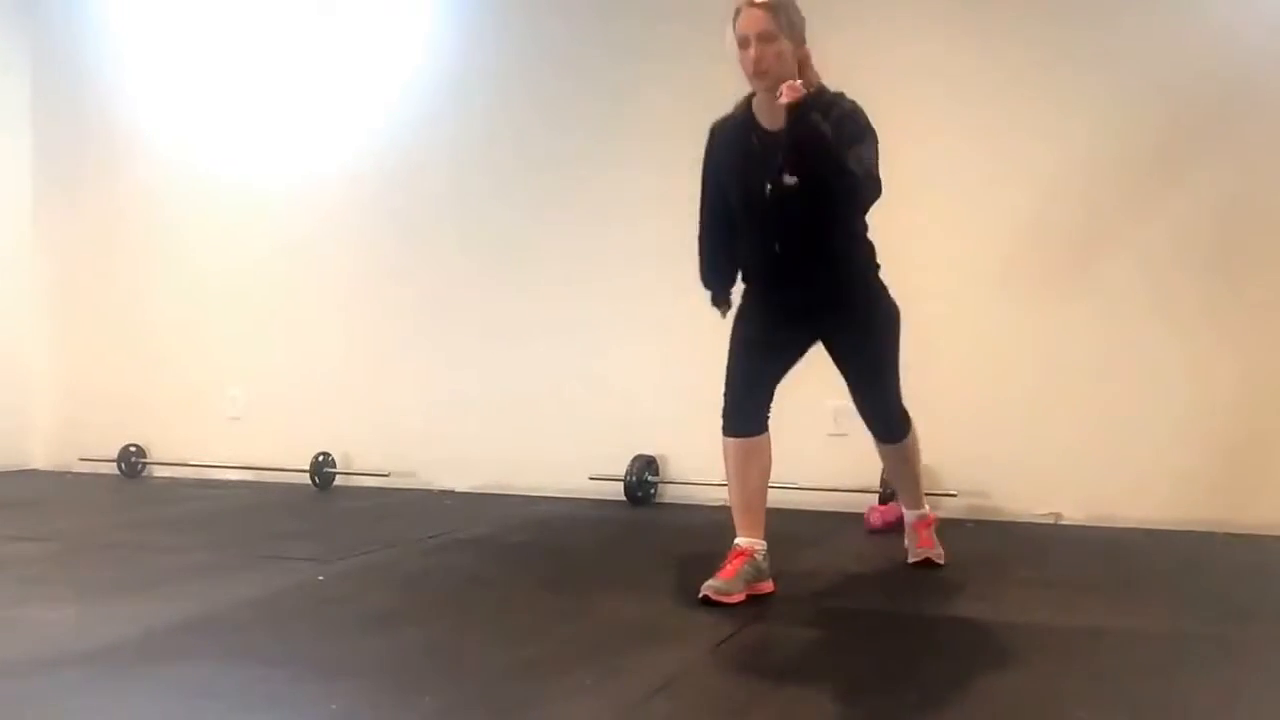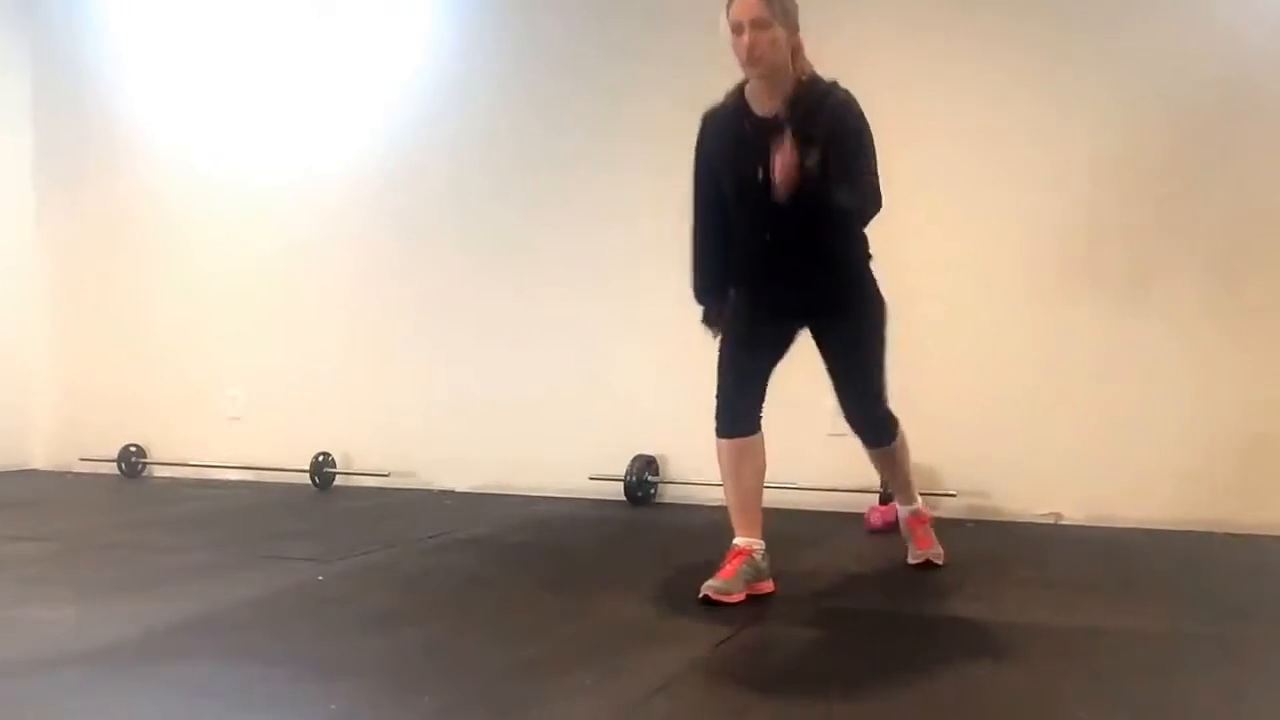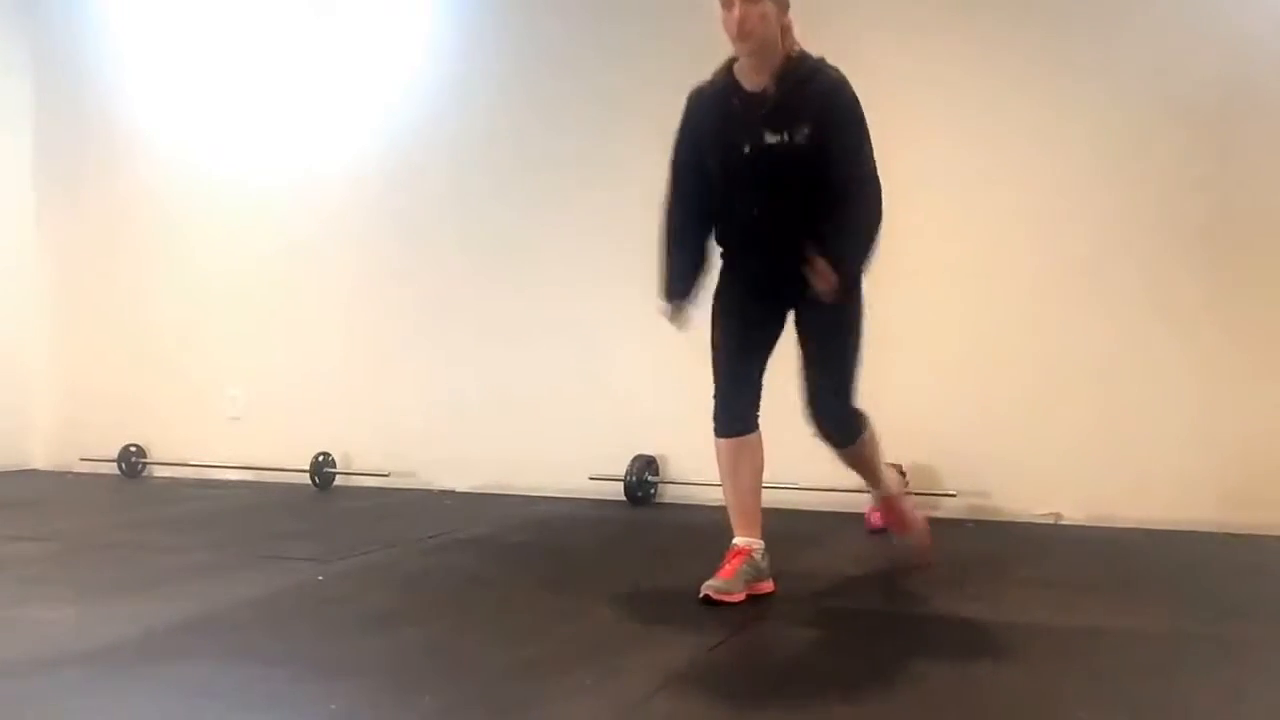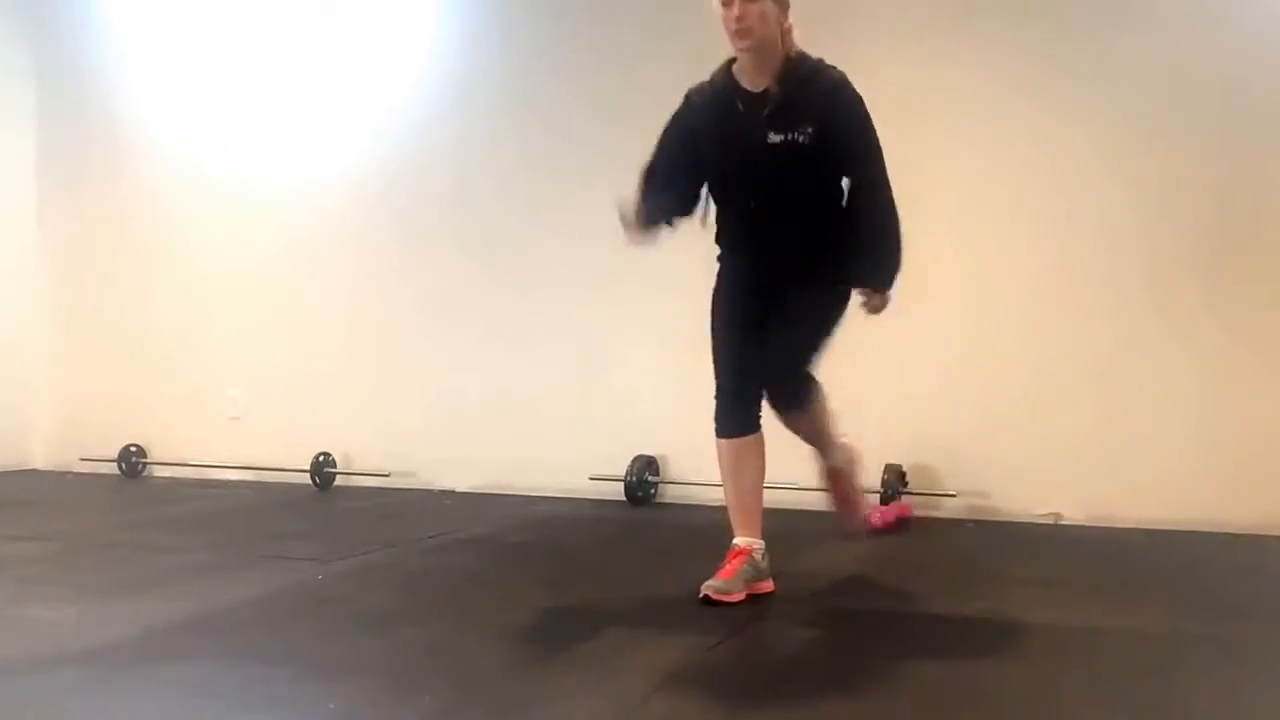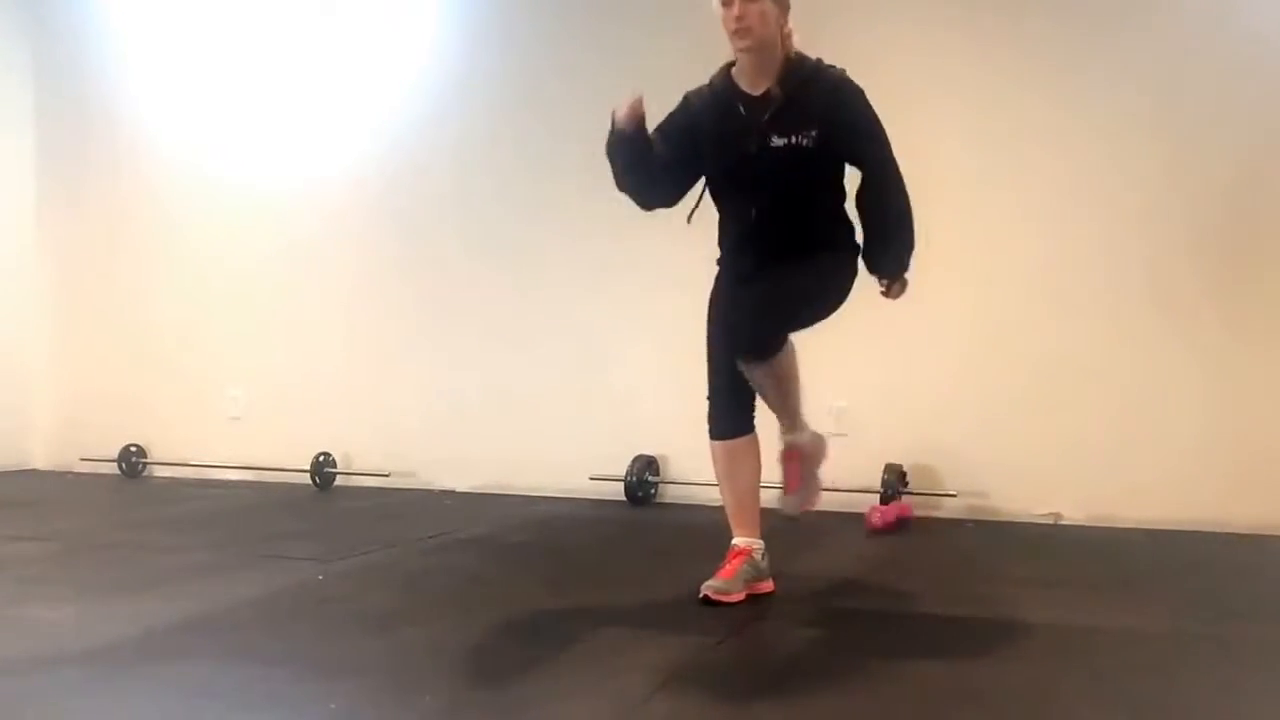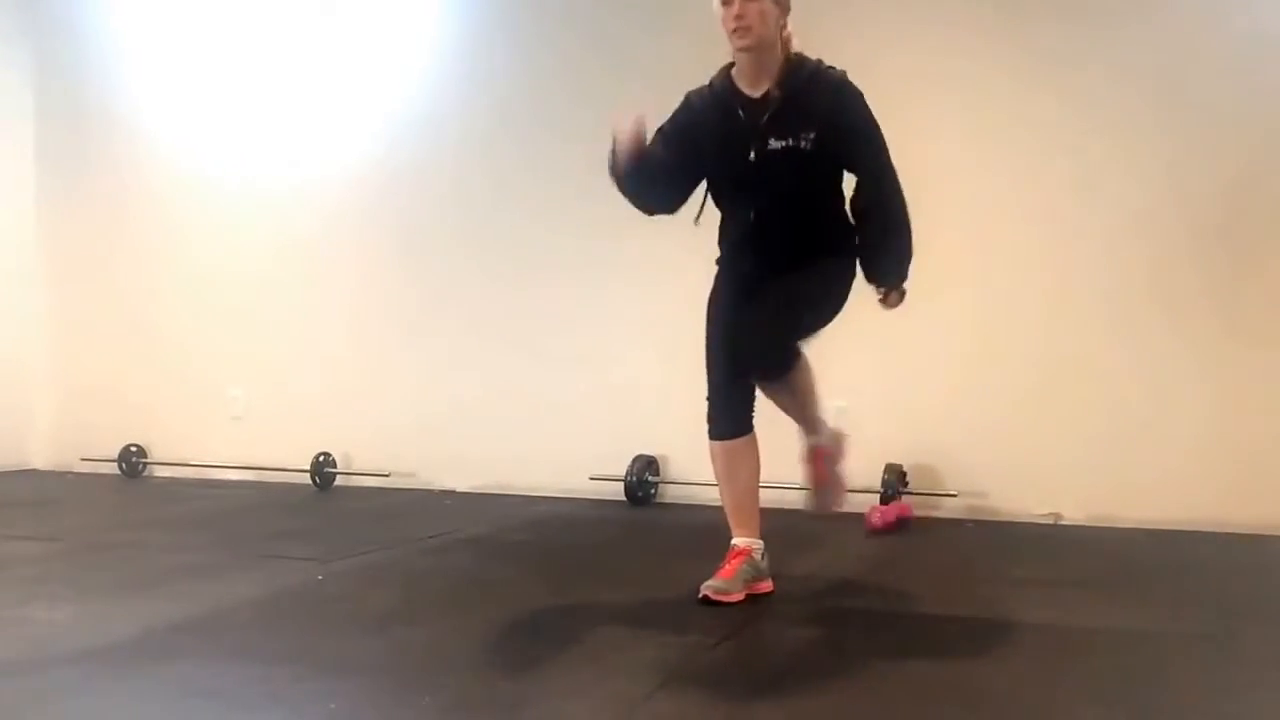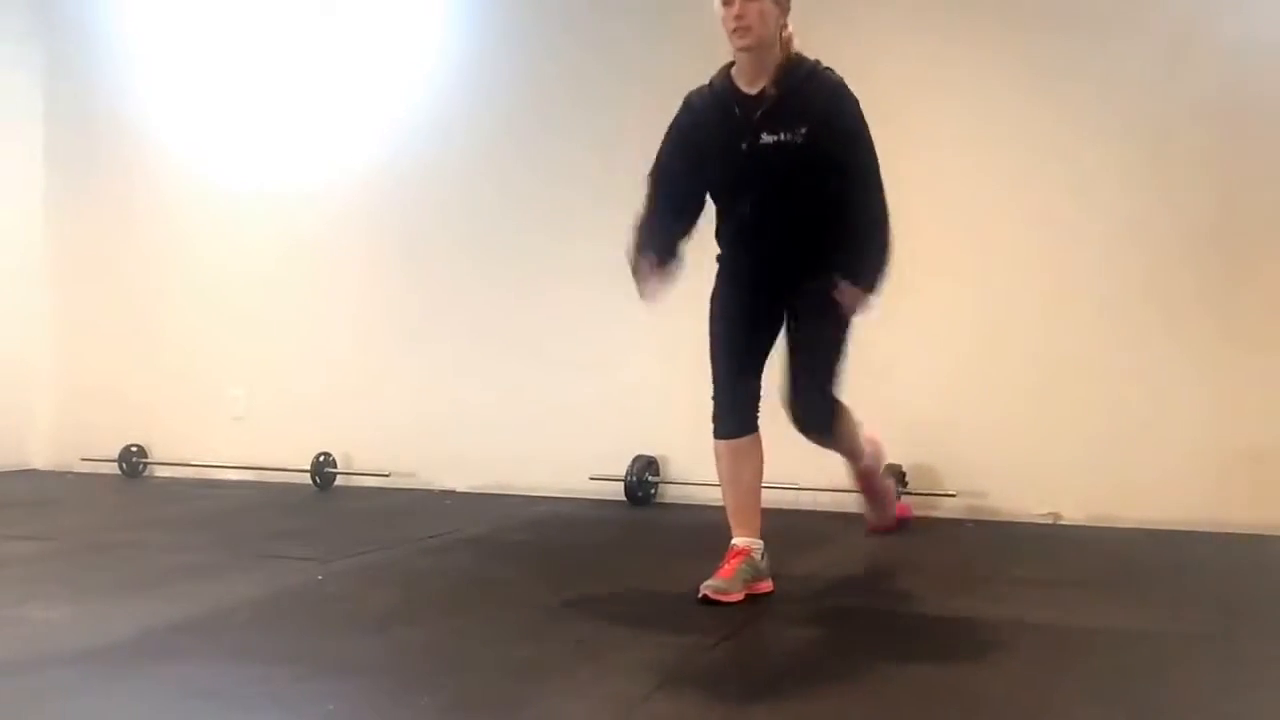
dt=0.1s
person 1, frame 1
left shoulder: (839, 117)
right shoulder: (727, 135)
left elbow: (860, 190)
right elbow: (718, 219)
left wrist: (805, 126)
right wrist: (719, 284)
left hip: (851, 295)
right hip: (772, 299)
left knee: (883, 412)
right knee: (744, 404)
left ankle: (918, 517)
right ankle: (750, 556)
person 1, frame 2
left shoulder: (833, 111)
right shoulder: (719, 126)
left elbow: (863, 200)
right elbow: (711, 221)
left wrist: (801, 182)
right wrist: (713, 300)
left hip: (839, 289)
right hip: (759, 293)
left knee: (867, 413)
right knee: (734, 404)
left ankle: (912, 514)
right ankle: (748, 555)
person 1, frame 3
left shoulder: (824, 90)
right shoulder: (706, 105)
left elbow: (860, 191)
right elbow: (694, 198)
left wrist: (838, 262)
right wrist: (677, 284)
left hip: (821, 274)
right hip: (747, 273)
left knee: (830, 408)
right knee: (732, 405)
left ankle: (887, 491)
right ankle: (747, 554)
person 1, frame 4
left shoulder: (824, 91)
right shoulder: (703, 106)
left elbow: (870, 184)
right elbow: (672, 184)
left wrist: (877, 271)
right wrist: (645, 211)
left hip: (819, 270)
right hip: (743, 270)
left knee: (779, 373)
right knee: (734, 403)
left ankle: (836, 460)
right ankle: (748, 555)
person 1, frame 5
left shoulder: (828, 92)
right shoulder: (704, 107)
left elbow: (880, 175)
right elbow: (656, 186)
left wrist: (891, 259)
right wrist: (628, 136)
left hip: (819, 260)
right hip: (743, 265)
left knee: (754, 327)
right knee: (726, 402)
left ankle: (799, 438)
right ankle: (748, 554)
person 1, frame 6
left shoulder: (827, 93)
right shoulder: (704, 108)
left elbow: (876, 181)
right elbow: (658, 190)
left wrist: (887, 267)
right wrist: (629, 160)
left hip: (820, 264)
right hip: (743, 268)
left knee: (761, 342)
right knee: (726, 403)
left ankle: (821, 440)
right ankle: (747, 554)
person 1, frame 7
left shoulder: (820, 92)
right shoulder: (702, 108)
left elbow: (862, 187)
right elbow: (673, 193)
left wrist: (862, 270)
right wrist: (652, 254)
left hip: (818, 270)
right hip: (743, 273)
left knee: (809, 406)
right knee: (732, 405)
left ankle: (864, 458)
right ankle: (747, 556)
